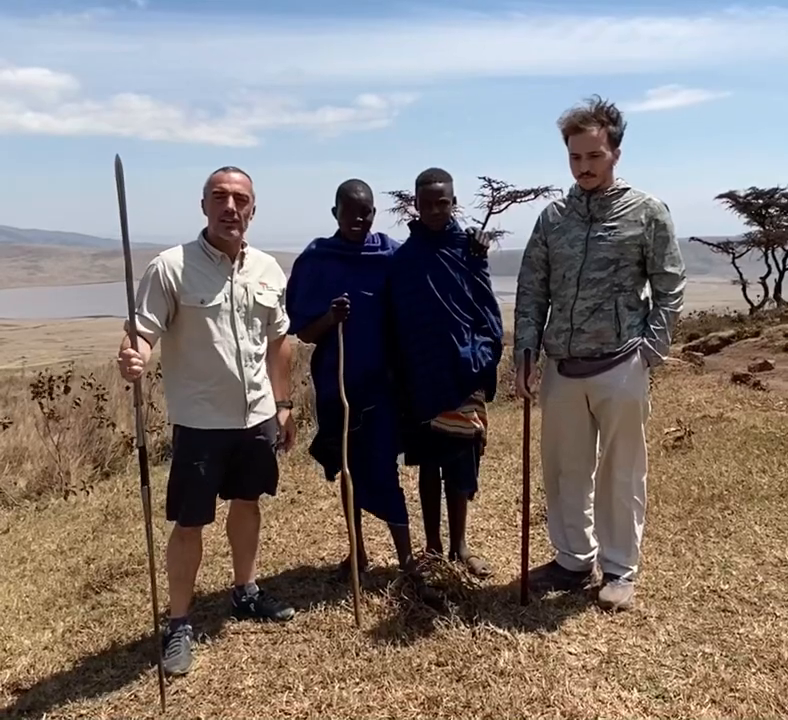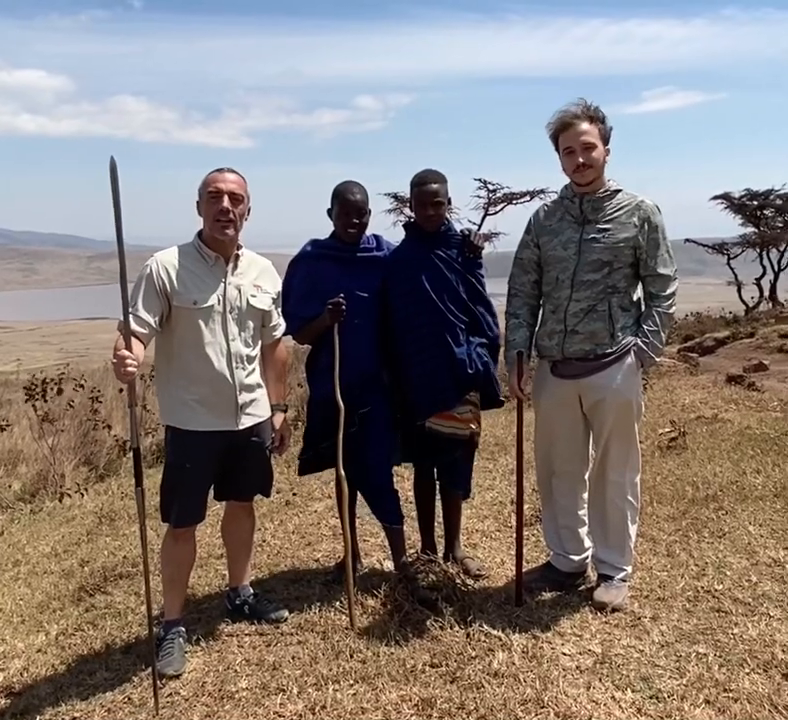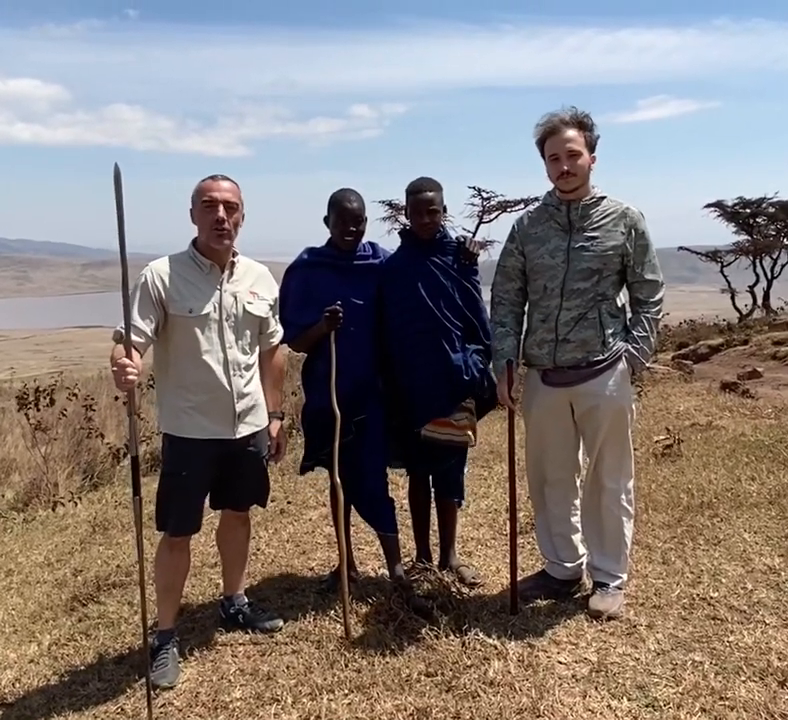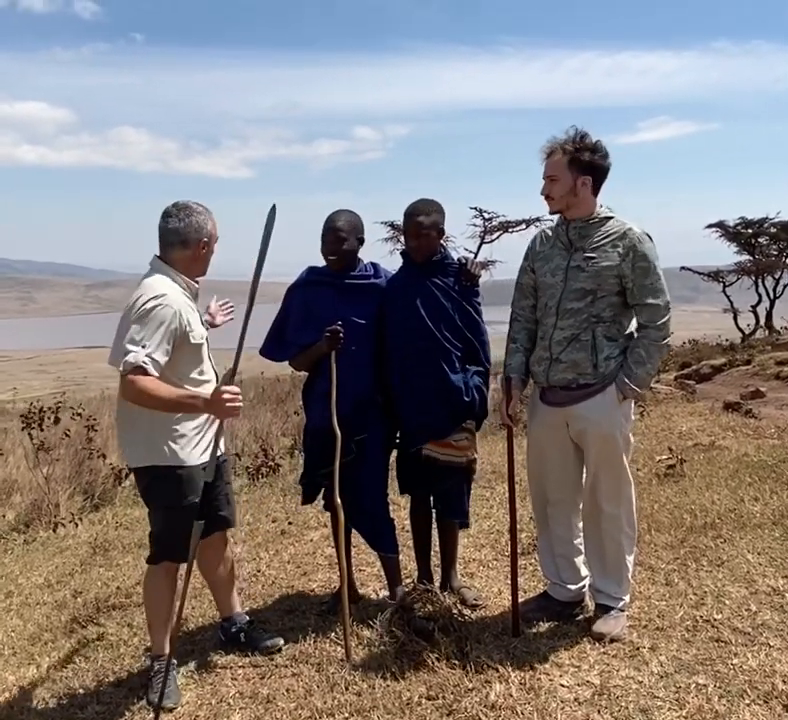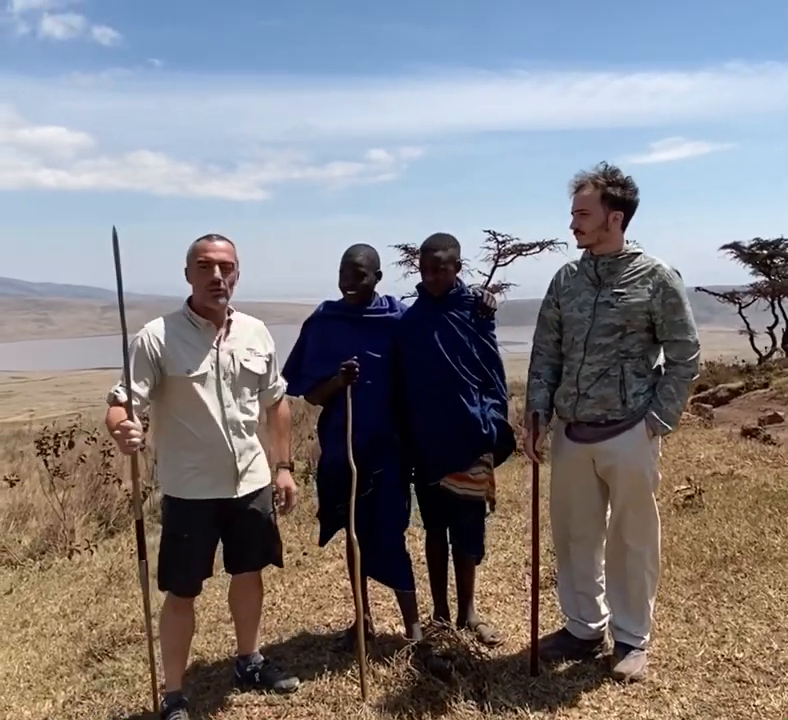
dt=1s
person 1, frame 1
left shoulder: (647, 212)
right shoulder: (553, 217)
left elbow: (670, 289)
right elbow: (531, 291)
left wrist: (649, 351)
right wrist: (525, 353)
left hip: (620, 367)
right hip: (561, 367)
left knee: (621, 473)
right knee: (565, 471)
left ankle: (620, 570)
right ankle: (575, 560)
person 1, frame 2
left shoulder: (638, 213)
right shoulder: (544, 218)
left elbow: (662, 290)
right elbow: (522, 292)
left wrist: (642, 352)
right wrist: (516, 354)
left hip: (613, 367)
right hip: (553, 368)
left knee: (615, 473)
right knee: (557, 472)
left ankle: (614, 570)
right ankle: (568, 561)
person 1, frame 3
left shoulder: (624, 220)
right shoulder: (526, 226)
left elbow: (649, 296)
right elbow: (506, 300)
left wrist: (634, 357)
right wrist: (504, 365)
left hip: (604, 374)
right hip: (542, 376)
left knee: (609, 481)
right knee: (549, 481)
left ankle: (609, 577)
right ankle: (563, 569)
person 1, frame 4
left shoulder: (628, 242)
right shoulder: (541, 244)
left elbow: (655, 322)
right elbow: (523, 318)
left wrist: (629, 385)
right wrist: (513, 380)
left hip: (601, 397)
right hip: (546, 397)
left knee: (608, 502)
right knee: (552, 501)
left ankle: (611, 600)
right ankle: (565, 590)
person 1, frame 5
left shoulder: (656, 278)
right shoulder: (566, 278)
left elbow: (684, 358)
right elbow: (545, 352)
left wrist: (657, 422)
right wrist: (537, 414)
left hip: (628, 435)
right hip: (570, 433)
left knee: (632, 540)
right knee: (574, 537)
left ankle: (631, 638)
right ankle: (584, 628)
person 2, frame 1
left shoulder: (268, 269)
right shoulder: (170, 267)
right elbow: (142, 332)
left wrist: (282, 404)
right wrist: (133, 357)
left hip: (257, 416)
right hip: (200, 421)
left knee: (247, 502)
right knee: (190, 522)
left ankle: (246, 591)
right ankle: (179, 624)
person 2, frame 2
left shoulder: (263, 271)
right shoulder: (165, 267)
right elbow: (136, 331)
left wrist: (278, 408)
right wrist: (126, 358)
left hip: (250, 417)
right hip: (192, 421)
left knee: (241, 504)
right knee: (182, 524)
left ankle: (240, 594)
right ankle: (172, 626)
person 2, frame 3
left shoulder: (260, 277)
right shoulder: (161, 276)
right elbow: (128, 341)
left wrist: (275, 415)
right wrist: (123, 366)
left hip: (248, 426)
right hip: (189, 430)
left knee: (237, 513)
right knee: (177, 533)
left ankle: (234, 603)
right ankle: (165, 636)
person 2, frame 4
left shoulder: (173, 293)
right shoulder: (163, 301)
right elbow: (133, 383)
left wrist: (202, 325)
right wrist: (204, 402)
left hip: (202, 446)
right hip: (169, 454)
left knee: (217, 534)
right knee: (168, 557)
left ankle: (234, 624)
right ankle: (160, 660)
person 2, frame 5
left shoulder: (255, 332)
right shoulder: (157, 337)
left elbow: (275, 403)
right elbow: (121, 404)
left wrist: (283, 467)
right wrist: (121, 428)
left hip: (252, 483)
right hip: (190, 490)
left knee: (248, 574)
right knee: (181, 593)
left ankle: (249, 662)
person 3, frame 1
left shoulder: (467, 248)
right shoulder: (404, 256)
left elbow: (485, 307)
right elbow: (398, 322)
left wrist: (483, 355)
right wrist: (402, 379)
left hip: (464, 373)
right hip: (423, 378)
left knee: (460, 463)
right knee: (429, 463)
left ankle: (459, 545)
right ankle: (433, 546)
person 3, frame 2
left shoulder: (463, 250)
right shoulder: (400, 258)
left elbow: (481, 309)
right elbow: (394, 323)
left wrist: (480, 360)
right wrist: (397, 379)
left hip: (459, 375)
right hip: (419, 379)
left knee: (456, 465)
right knee: (424, 464)
left ankle: (454, 547)
right ankle: (428, 547)
person 3, frame 3
left shoulder: (459, 258)
right shoulder: (394, 265)
left elbow: (477, 317)
right elbow: (388, 330)
left wrist: (476, 368)
right wrist: (392, 387)
left hip: (454, 383)
right hip: (413, 387)
left knee: (449, 473)
right knee: (419, 472)
left ankle: (449, 554)
right ankle: (423, 555)
person 3, frame 4
left shoulder: (459, 279)
right shoulder: (396, 285)
left elbow: (476, 340)
right elbow: (389, 348)
left wrist: (474, 391)
right wrist: (392, 403)
left hip: (453, 404)
right hip: (414, 407)
left knee: (452, 494)
right knee: (419, 492)
left ankle: (450, 575)
right ankle: (424, 576)
person 3, frame 5
left shoulder: (474, 313)
right shoulder: (412, 319)
left elbow: (492, 374)
right elbow: (405, 382)
left wrist: (492, 427)
right wrist: (408, 439)
left hip: (470, 439)
right hip: (429, 442)
left knee: (468, 529)
right knee: (436, 527)
left ankle: (467, 611)
right ankle: (440, 611)
person 4, frame 1
left shoulder: (393, 254)
right shoulder: (314, 260)
right elbow: (303, 332)
right wrist: (329, 318)
left hip: (381, 381)
right hip: (336, 382)
left knee: (382, 470)
right knee: (348, 468)
left ankle: (406, 557)
right ankle: (357, 550)
person 4, frame 2
left shoulder: (387, 255)
right shoulder: (309, 261)
right elbow: (298, 334)
right wrist: (324, 320)
left hip: (377, 382)
right hip: (330, 383)
left knee: (377, 471)
right knee: (345, 469)
left ankle: (400, 558)
right ankle: (352, 551)
person 4, frame 3
left shoulder: (382, 263)
right shoulder: (305, 269)
right elbow: (295, 342)
right wrist: (321, 326)
left hip: (372, 391)
right hip: (327, 392)
left knee: (371, 480)
right knee: (340, 477)
left ankle: (395, 565)
right ankle: (346, 562)
person 4, frame 4
left shoulder: (384, 284)
right shoulder: (306, 288)
right elbow: (297, 360)
right wrist: (323, 346)
left hip: (373, 411)
right hip: (327, 413)
left knee: (371, 500)
right knee: (338, 499)
left ankle: (396, 586)
right ankle: (347, 583)
person 4, frame 5
left shoulder: (398, 317)
right shoulder: (322, 323)
right elbow: (311, 395)
right wrist: (338, 380)
left hip: (387, 446)
right hip: (342, 446)
left knee: (387, 536)
right knee: (356, 533)
left ankle: (412, 623)
right ankle: (363, 617)
